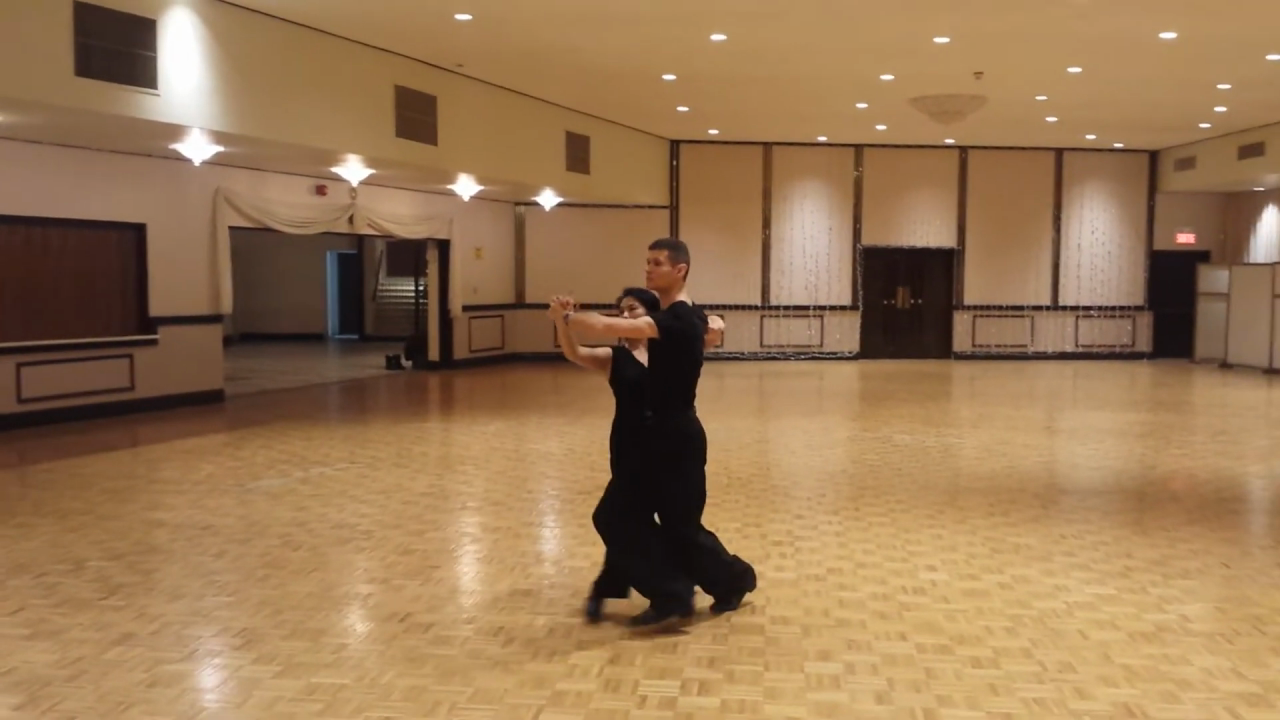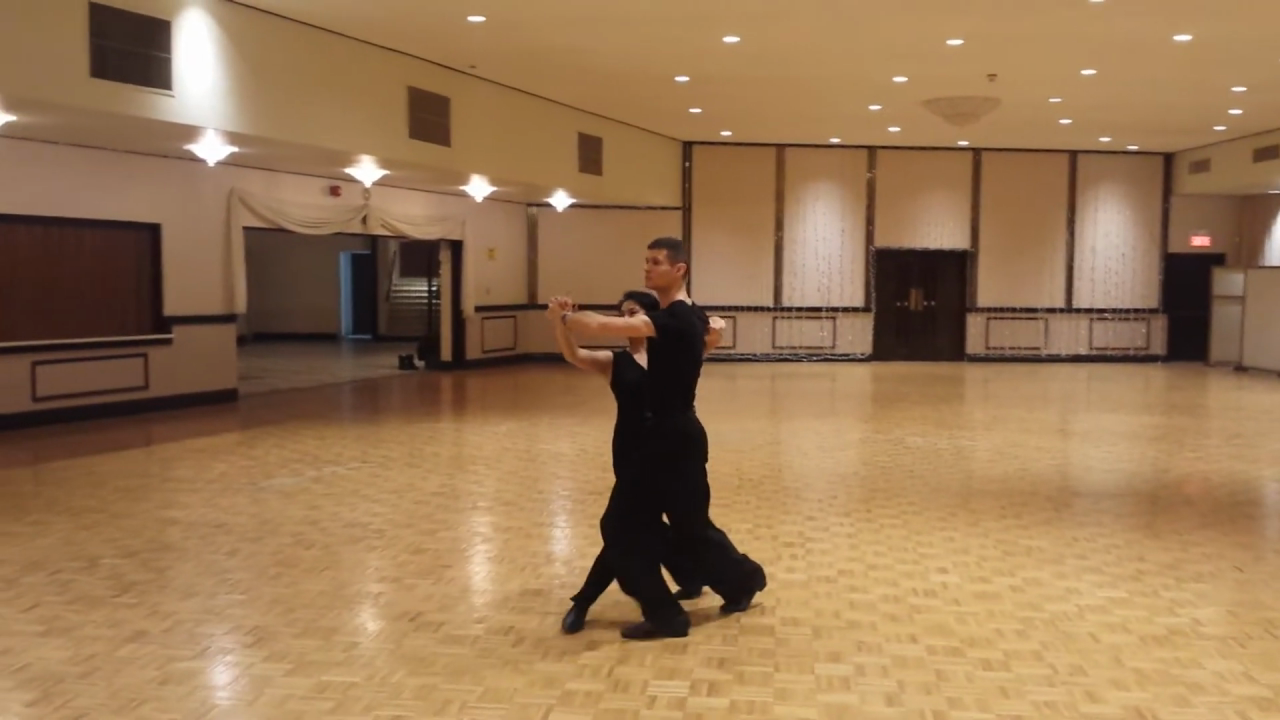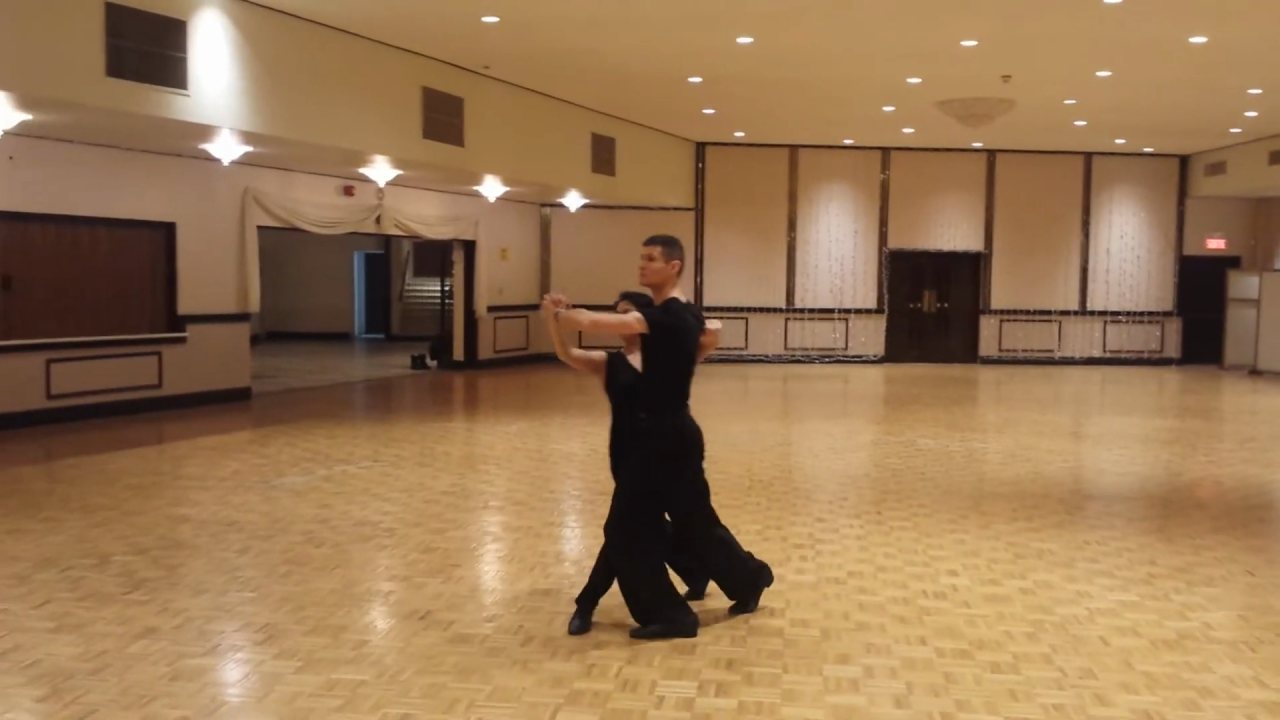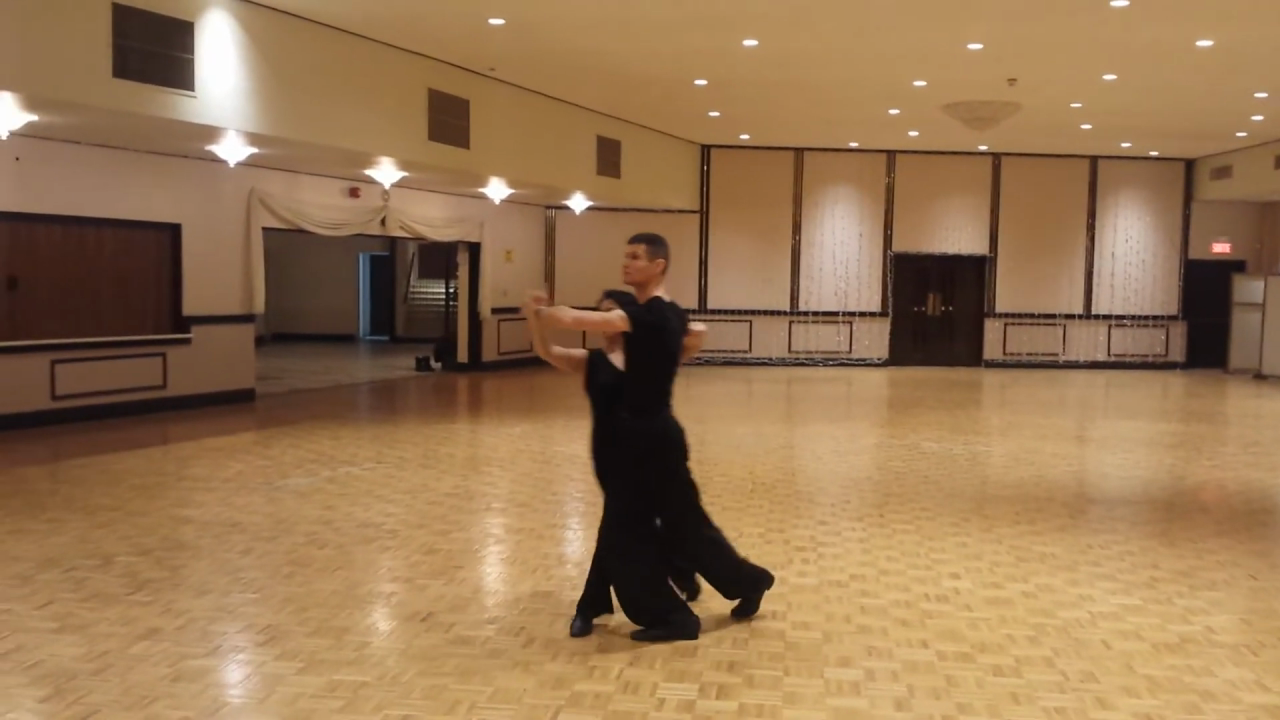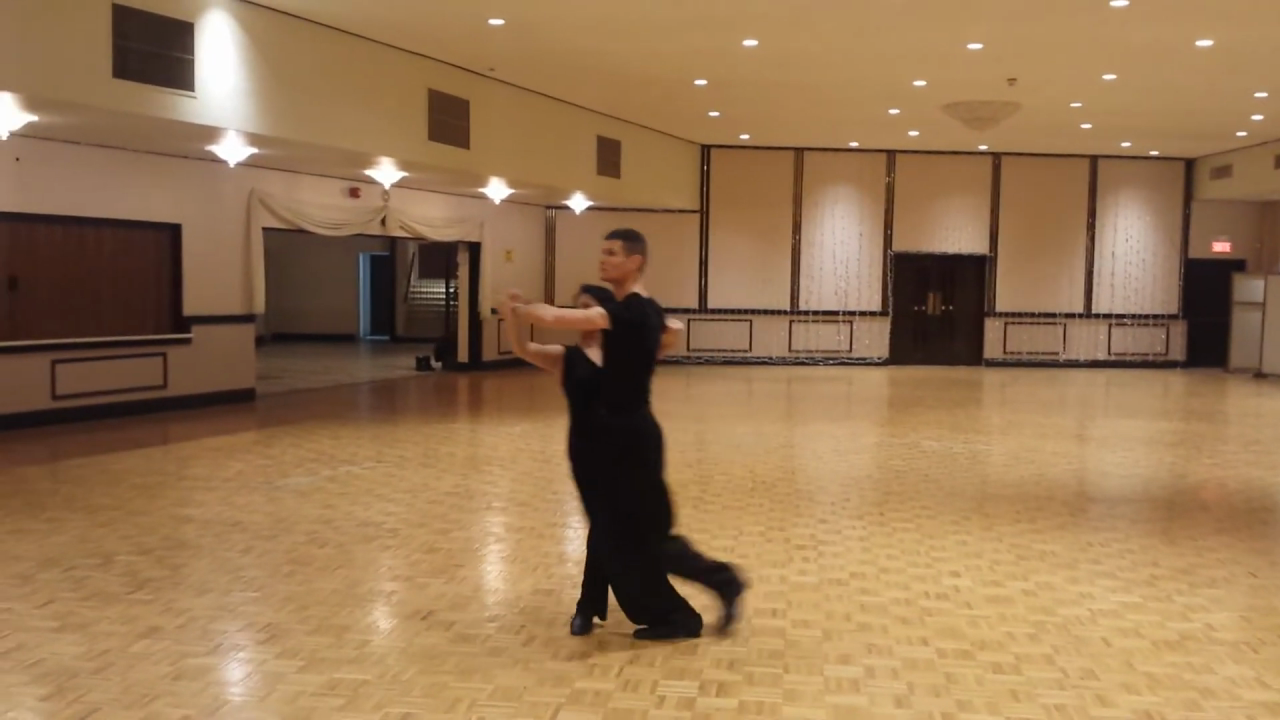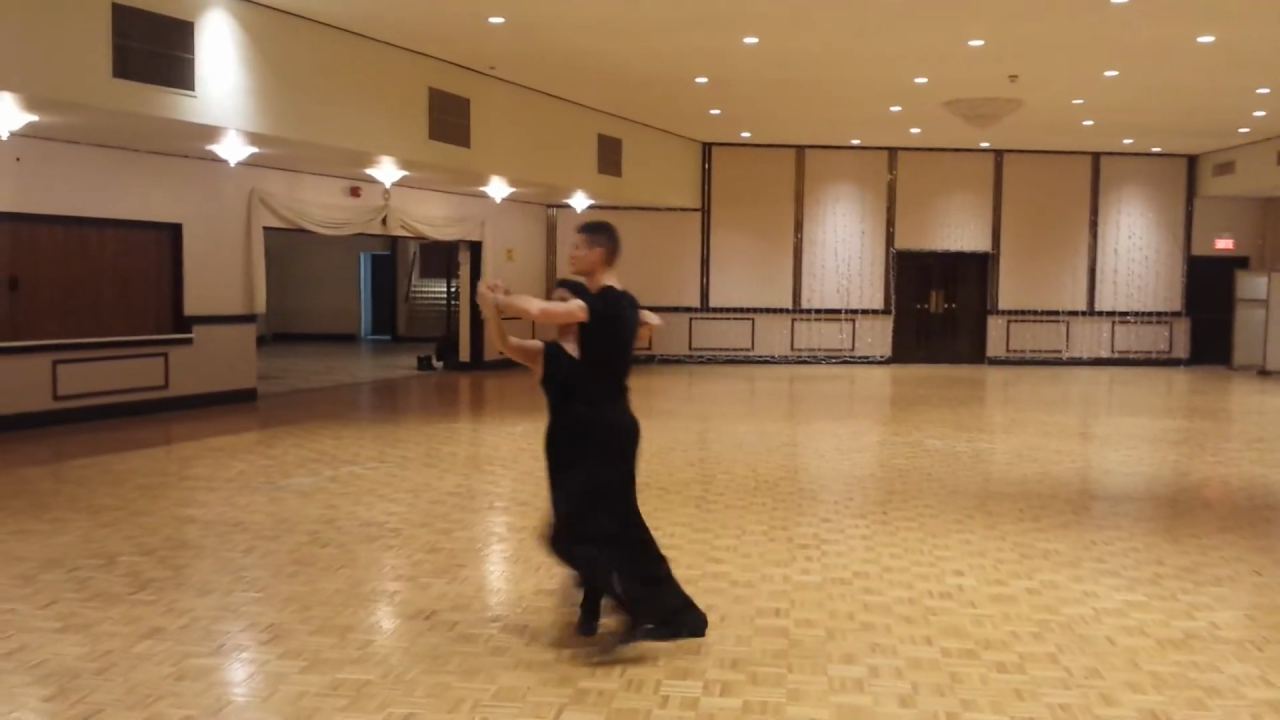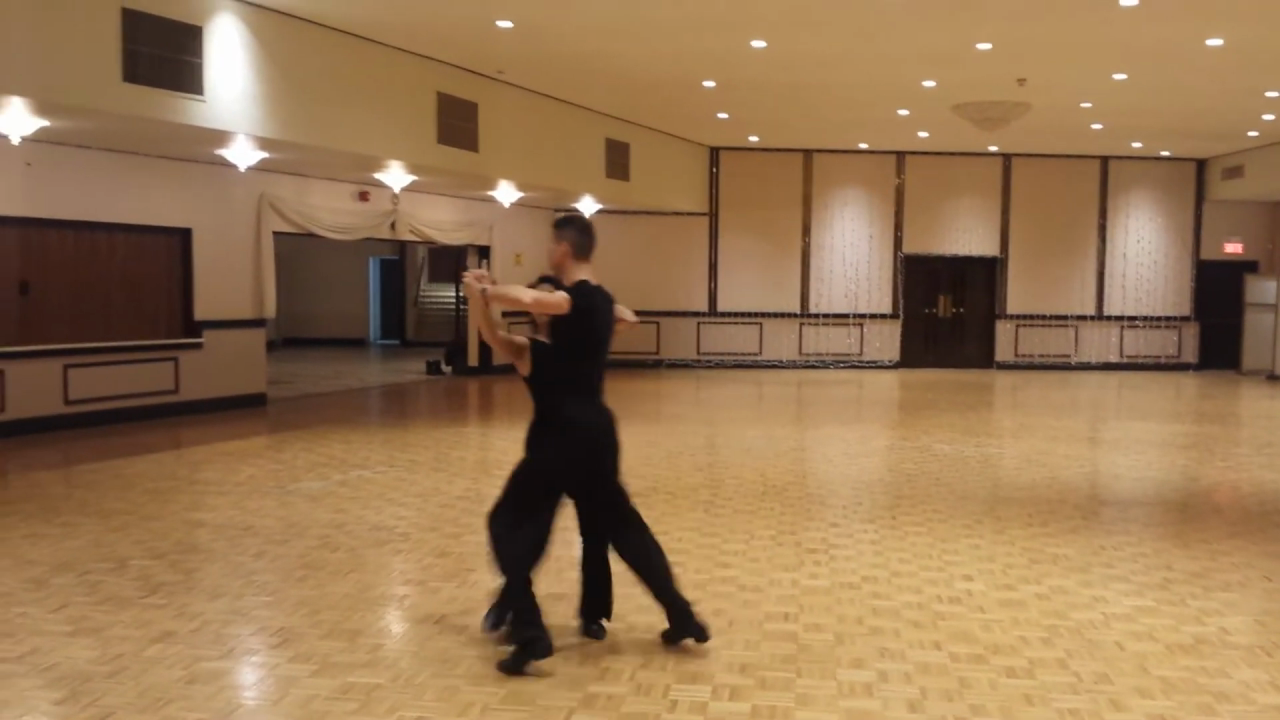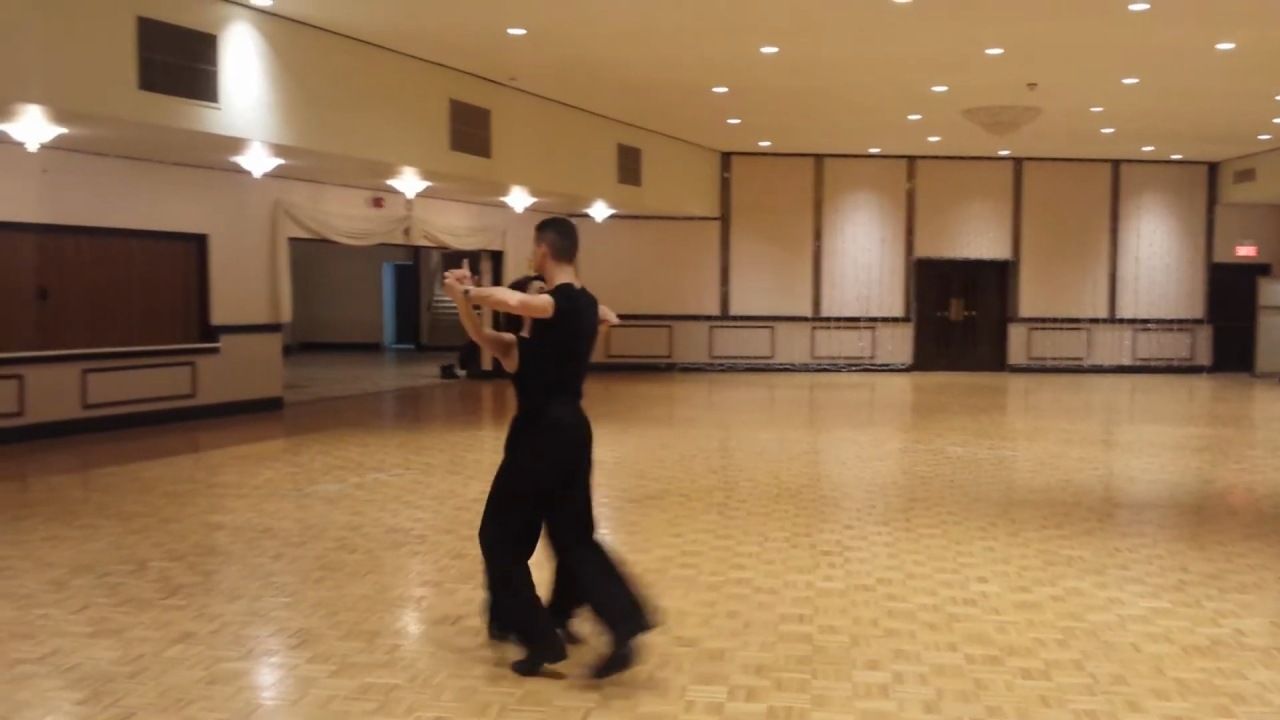
dt=0.1s
person 1, frame 1
left shoulder: (678, 321)
right shoulder: (685, 317)
left elbow: (610, 328)
left wrist: (568, 318)
left hip: (675, 439)
right hip: (664, 436)
left knee: (680, 531)
person 1, frame 2
left shoulder: (677, 320)
right shoulder: (685, 317)
left elbow: (607, 326)
right elbow: (713, 329)
left wrist: (567, 318)
left hip: (675, 438)
right hip: (663, 435)
left knee: (690, 529)
right knee: (625, 524)
person 1, frame 3
left shoulder: (669, 317)
right shoulder: (685, 315)
left elbow: (598, 323)
right elbow: (709, 332)
left wrist: (560, 313)
left hip: (669, 438)
right hip: (659, 435)
left knee: (697, 526)
right knee: (634, 529)
left ankle: (742, 583)
person 1, frame 4
left shoulder: (652, 316)
right shoulder: (668, 315)
left elbow: (579, 321)
left wrist: (542, 313)
left hip: (653, 438)
right hip: (644, 436)
left knee: (688, 527)
right knee: (622, 533)
left ankle: (749, 581)
person 1, frame 5
left shoulder: (629, 311)
right shoulder: (645, 311)
left elbow: (561, 320)
left wrist: (525, 309)
left hip: (629, 436)
right hip: (625, 433)
left knee: (645, 539)
right knee: (631, 537)
left ankle: (721, 580)
right ankle: (672, 618)
person 1, frame 6
left shoulder: (605, 303)
right shoulder: (622, 304)
left elbow: (542, 312)
left wrist: (503, 300)
left hip: (604, 429)
right hip: (607, 426)
left knee: (576, 535)
right knee: (620, 530)
left ankle: (641, 610)
right ankle: (679, 616)
person 1, frame 7
left shoulder: (578, 298)
right shoulder: (599, 300)
left elbow: (527, 300)
left wrist: (486, 291)
left hip: (569, 427)
right hip: (594, 424)
left knee: (511, 525)
right knee: (621, 525)
left ankle: (530, 636)
right ankle: (682, 617)
person 1, frame 8
left shoulder: (561, 302)
right shoulder: (585, 302)
left elbow: (512, 301)
left wrist: (468, 291)
left hip: (543, 430)
right hip: (570, 428)
left knee: (502, 537)
right knee: (573, 535)
left ankle: (543, 642)
right ankle: (625, 620)
person 2, frame 1
right shoulder: (614, 358)
left elbow: (713, 332)
right elbow: (573, 353)
left wrist: (712, 325)
right wrist: (559, 320)
right hip: (628, 450)
person 2, frame 2
right shoulder: (614, 361)
left elbow: (713, 334)
right elbow: (574, 355)
left wrist: (711, 327)
right wrist: (558, 321)
right hip: (632, 454)
person 2, frame 3
right shoulder: (608, 362)
left elbow: (711, 336)
right elbow: (566, 354)
left wrist: (708, 330)
right wrist: (552, 318)
right hip: (628, 455)
person 2, frame 4
right shoulder: (589, 361)
left elbow: (694, 339)
right elbow: (547, 352)
left wrist: (693, 332)
right wrist: (534, 317)
right hip: (611, 456)
left ankle: (591, 606)
person 2, frame 5
right shoulder: (564, 357)
left elbow: (670, 332)
right elbow: (522, 348)
left wrist: (669, 327)
right wrist: (510, 314)
right hip: (586, 453)
left knee: (606, 527)
right knee: (604, 528)
left ankle: (589, 606)
person 2, frame 6
right shoulder: (544, 352)
left elbow: (647, 323)
right elbow: (503, 343)
left wrist: (644, 321)
right wrist: (490, 306)
right hip: (564, 448)
right knee: (566, 529)
left ankle: (591, 607)
person 2, frame 7
right shoulder: (525, 349)
left elbow: (624, 318)
right elbow: (491, 335)
left wrist: (621, 316)
right wrist: (479, 297)
left knee: (595, 531)
left ankle: (592, 612)
right ankle: (505, 605)
person 2, frame 8
right shoulder: (511, 345)
left elbow: (605, 319)
right elbow: (477, 332)
left wrist: (602, 318)
right wrist: (462, 297)
left ankle: (560, 613)
